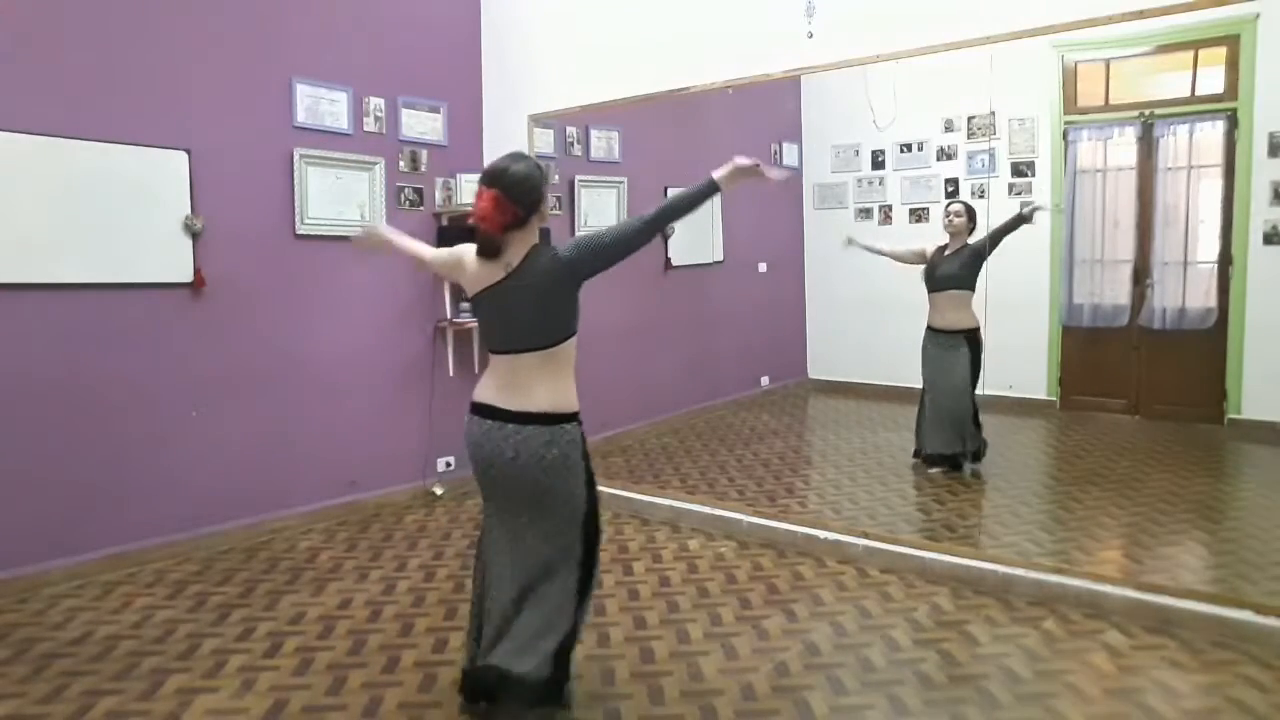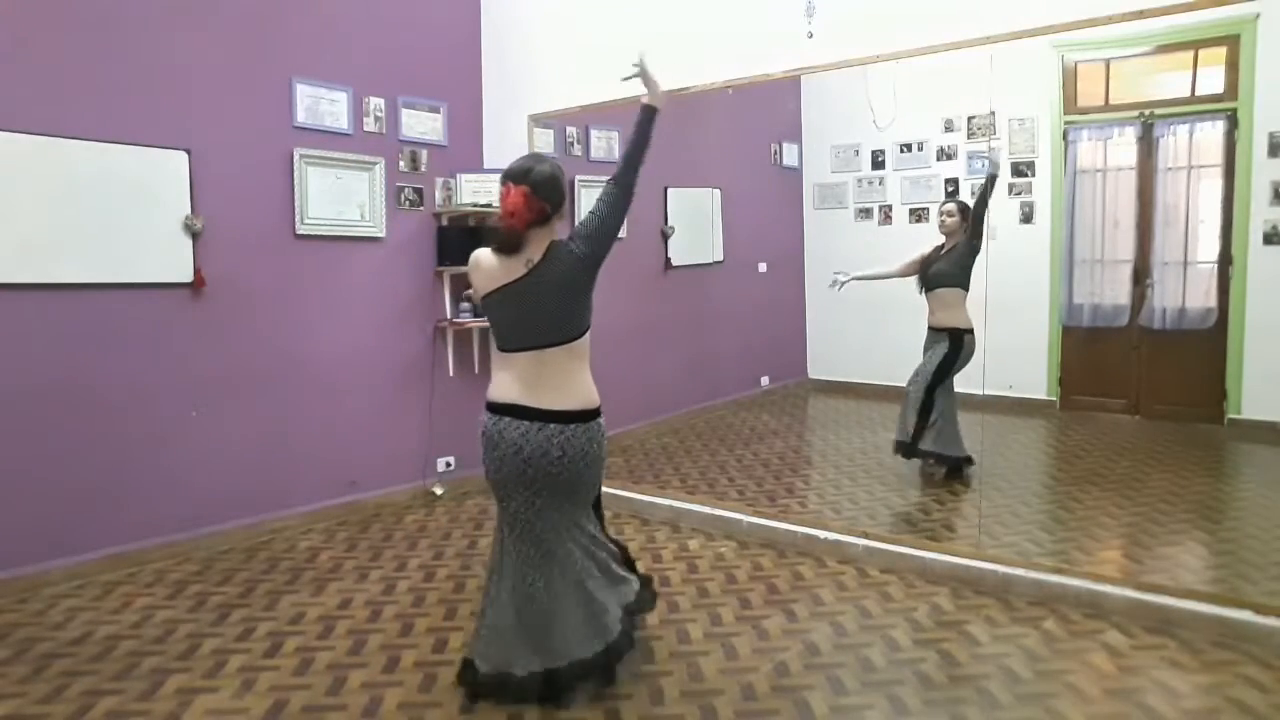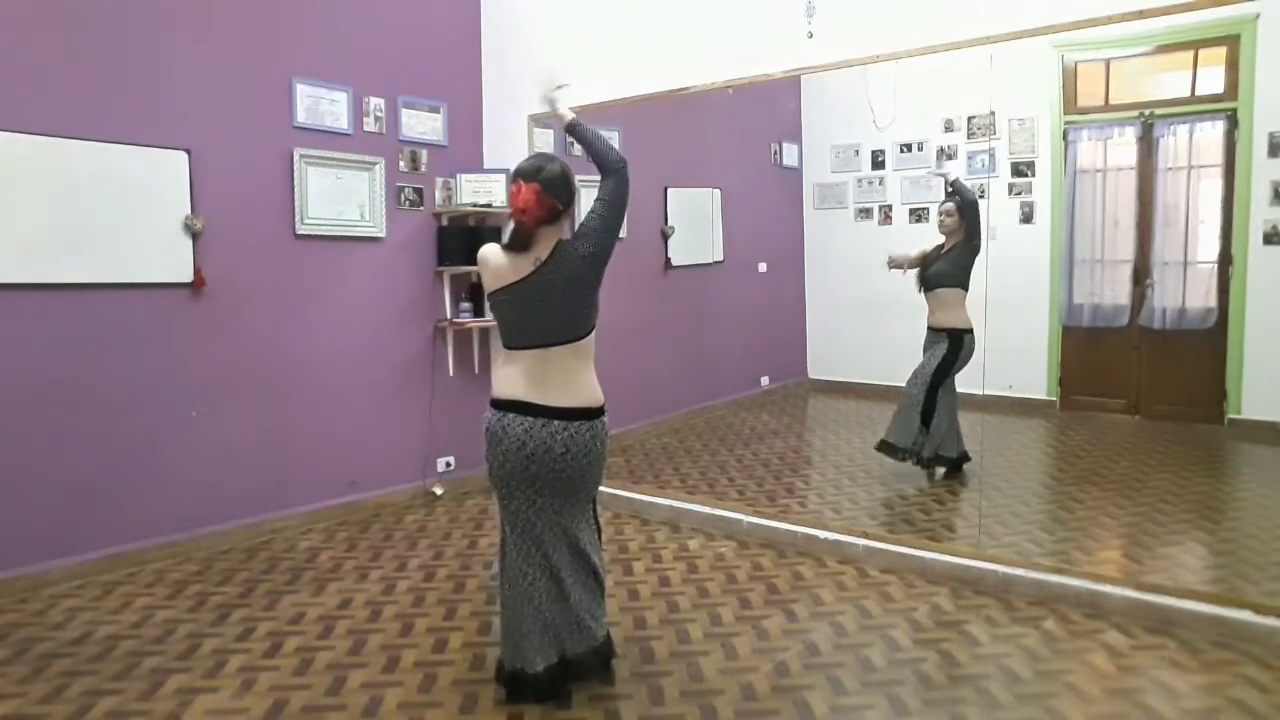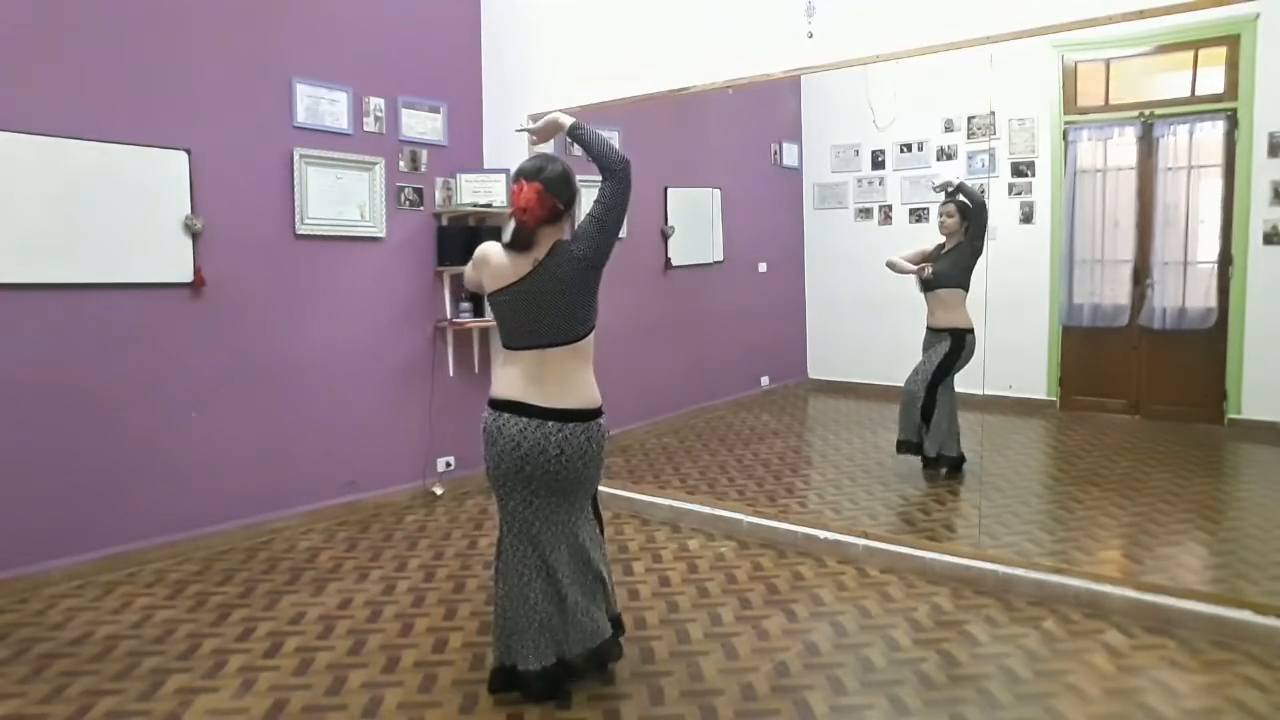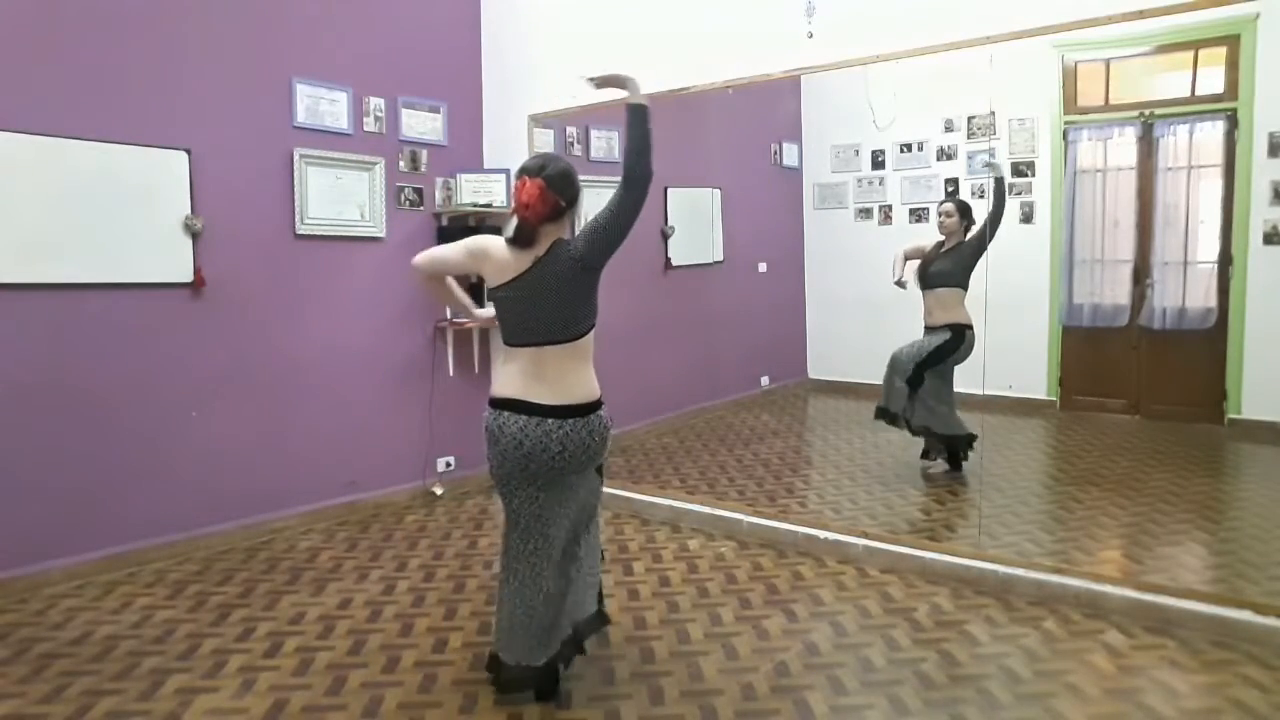
dt=0.4s
person 1, frame 1
left shoulder: (469, 265)
right shoulder: (560, 265)
left elbow: (431, 256)
right elbow: (645, 227)
left wrist: (386, 235)
right wrist: (719, 179)
left hip: (487, 426)
right hip: (549, 434)
left knee: (507, 545)
right knee: (566, 550)
right ankle: (526, 673)
person 1, frame 2
left shoulder: (481, 265)
right shoulder: (578, 259)
right elbow: (624, 182)
right wrist: (649, 107)
left hip: (504, 428)
right hip: (572, 429)
left knee: (521, 542)
right knee: (575, 533)
left ankle: (517, 667)
right ankle: (583, 653)
person 1, frame 3
left shoulder: (490, 262)
right shoulder: (584, 257)
right elbow: (616, 171)
right wrist: (571, 120)
left hip: (509, 427)
right hip: (575, 429)
left knee: (525, 541)
right knee: (570, 533)
left ankle: (533, 667)
right ankle: (573, 653)
person 1, frame 4
left shoulder: (490, 259)
right shoulder: (582, 258)
right elbow: (619, 172)
right wrist: (569, 126)
left hip: (507, 428)
right hip: (575, 431)
left knee: (524, 543)
right knee: (569, 534)
left ankle: (531, 667)
right ankle: (578, 649)
person 1, frame 5
left shoulder: (489, 254)
right shoulder: (581, 258)
left elbow: (424, 266)
right elbow: (636, 187)
left wrist: (470, 310)
right wrist: (635, 103)
left hip: (510, 427)
right hip: (577, 428)
left knee: (527, 542)
right knee: (570, 512)
left ankle: (534, 666)
right ankle: (574, 616)
person 2, frame 1
left shoulder: (974, 253)
right shoulder: (933, 254)
left elbow: (999, 233)
right elbow: (894, 252)
left wrist: (1027, 213)
right wrist: (861, 244)
left hip: (964, 337)
right hip: (933, 337)
left knee: (960, 398)
right knee: (933, 397)
left ankle: (971, 449)
right ankle: (941, 456)
person 2, frame 2
left shoulder: (968, 249)
right shoulder: (932, 254)
left elbow: (979, 210)
right elbow: (897, 270)
left wrist: (992, 174)
right wrist: (855, 276)
left hip: (957, 337)
right hip: (935, 335)
left knee: (921, 386)
right knee: (939, 392)
left ankle: (937, 453)
right ankle: (949, 457)
person 2, frame 3
left shoulder: (967, 249)
right shoulder: (933, 252)
left elbow: (972, 203)
right elbow: (895, 260)
left wrist: (951, 180)
right wrist: (903, 260)
left hip: (956, 336)
right hip: (934, 335)
left knee: (920, 388)
right knee: (940, 394)
left ankle: (928, 452)
right ankle: (949, 457)
person 2, frame 4
left shoulder: (969, 250)
right shoulder: (932, 252)
left elbow: (980, 206)
right elbow: (893, 261)
left wrist: (956, 185)
right wrist: (913, 269)
left hip: (957, 337)
right hip: (933, 336)
left knee: (918, 387)
right knee: (939, 395)
left ankle: (940, 456)
right ankle: (948, 459)
person 2, frame 5
left shoulder: (970, 250)
right shoulder: (933, 250)
left elbow: (995, 215)
right elbow: (903, 254)
left wrist: (998, 178)
right wrist: (897, 274)
left hip: (957, 334)
right hip: (934, 334)
left knee: (904, 360)
right knee: (938, 396)
left ankle: (912, 417)
right ankle: (952, 460)
